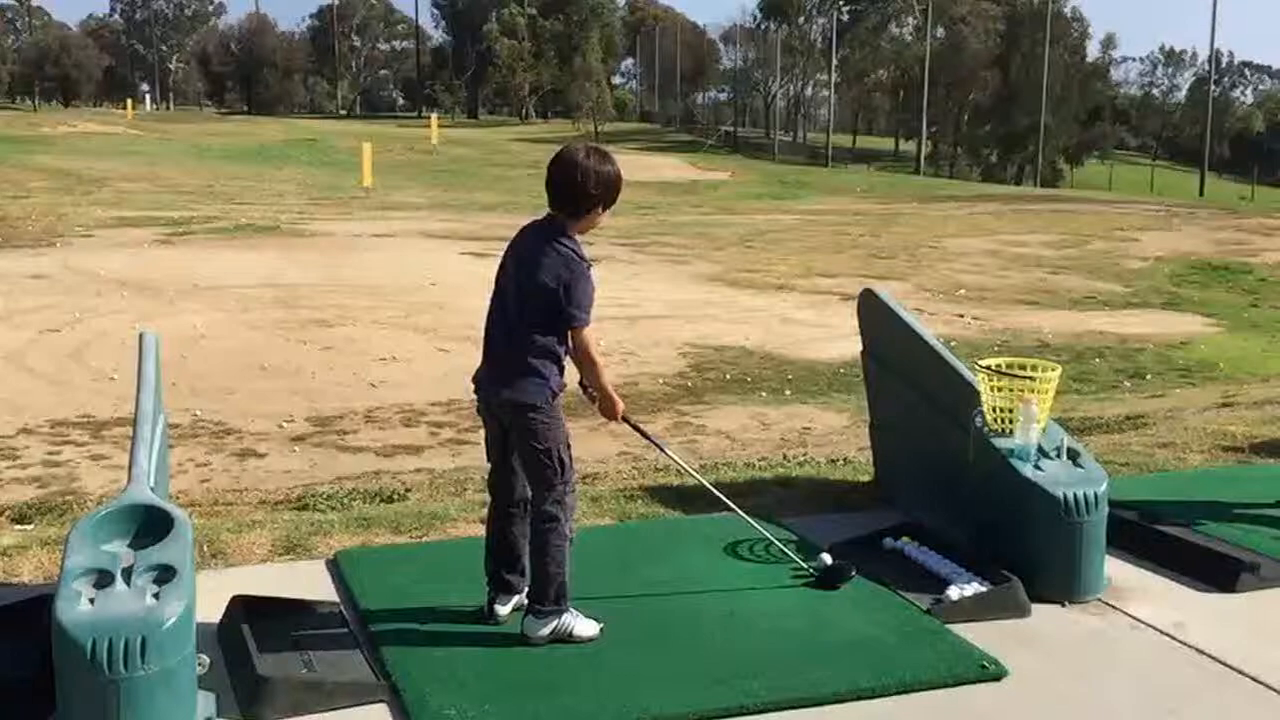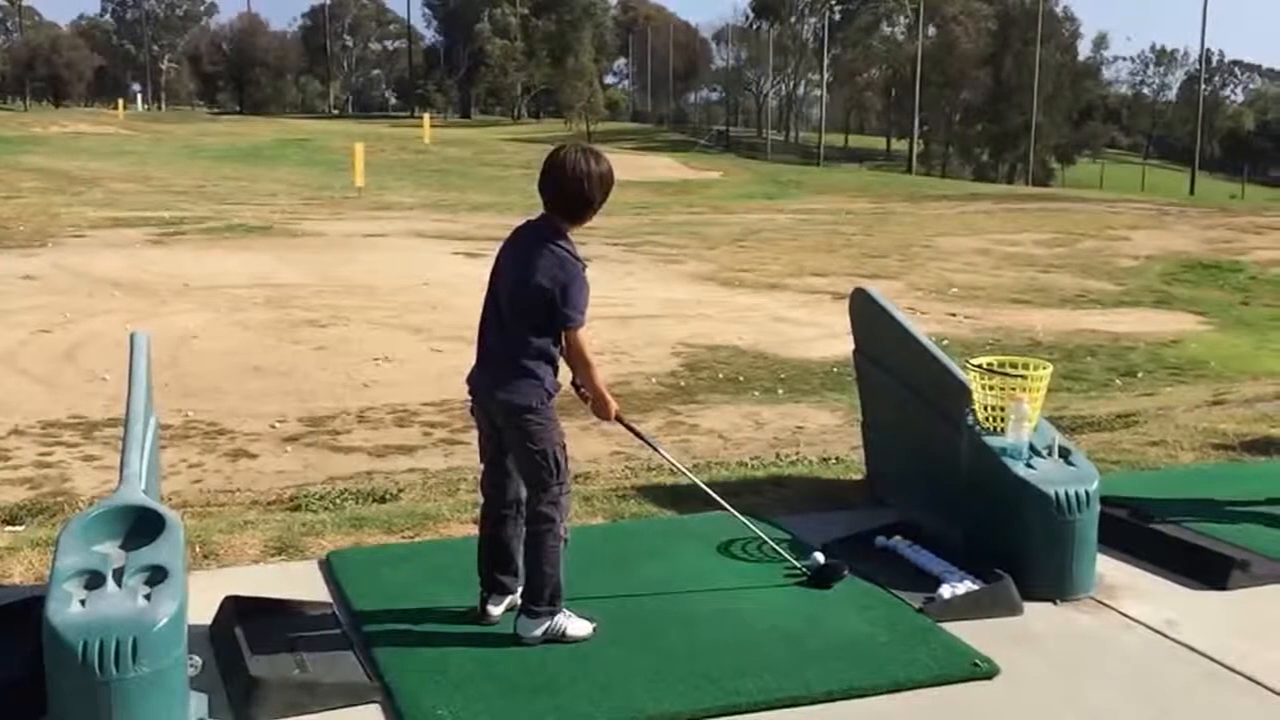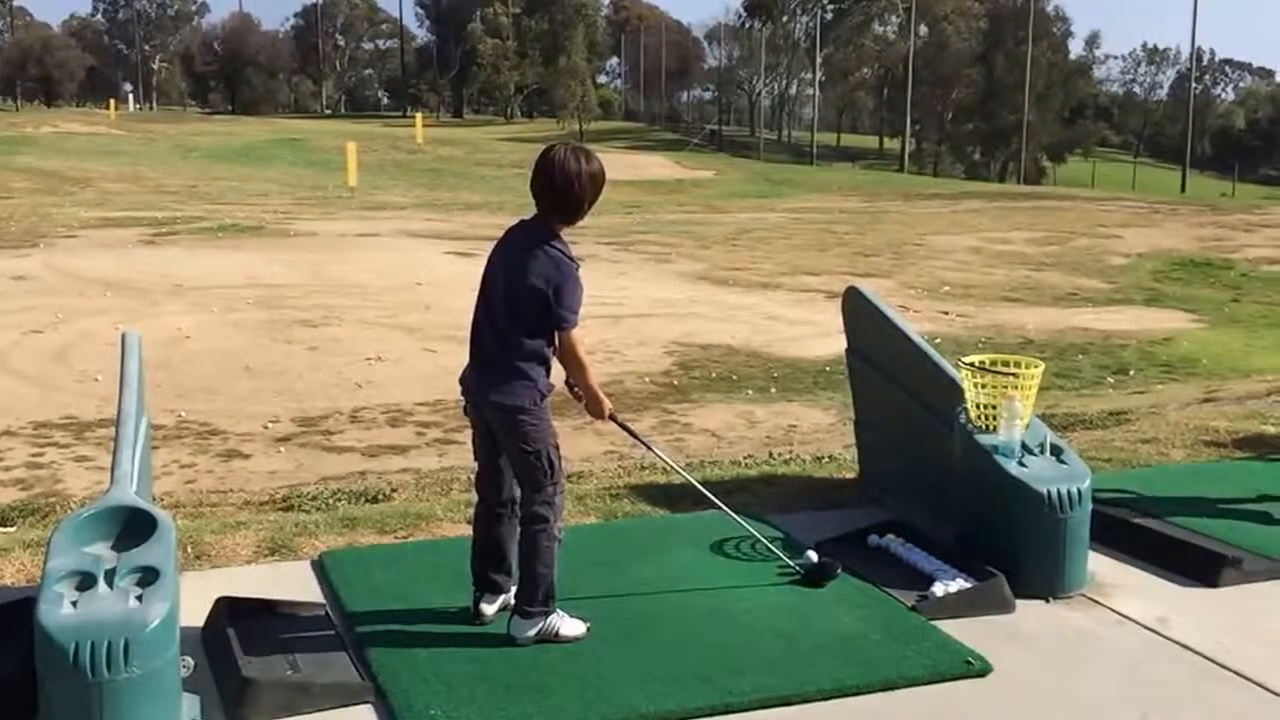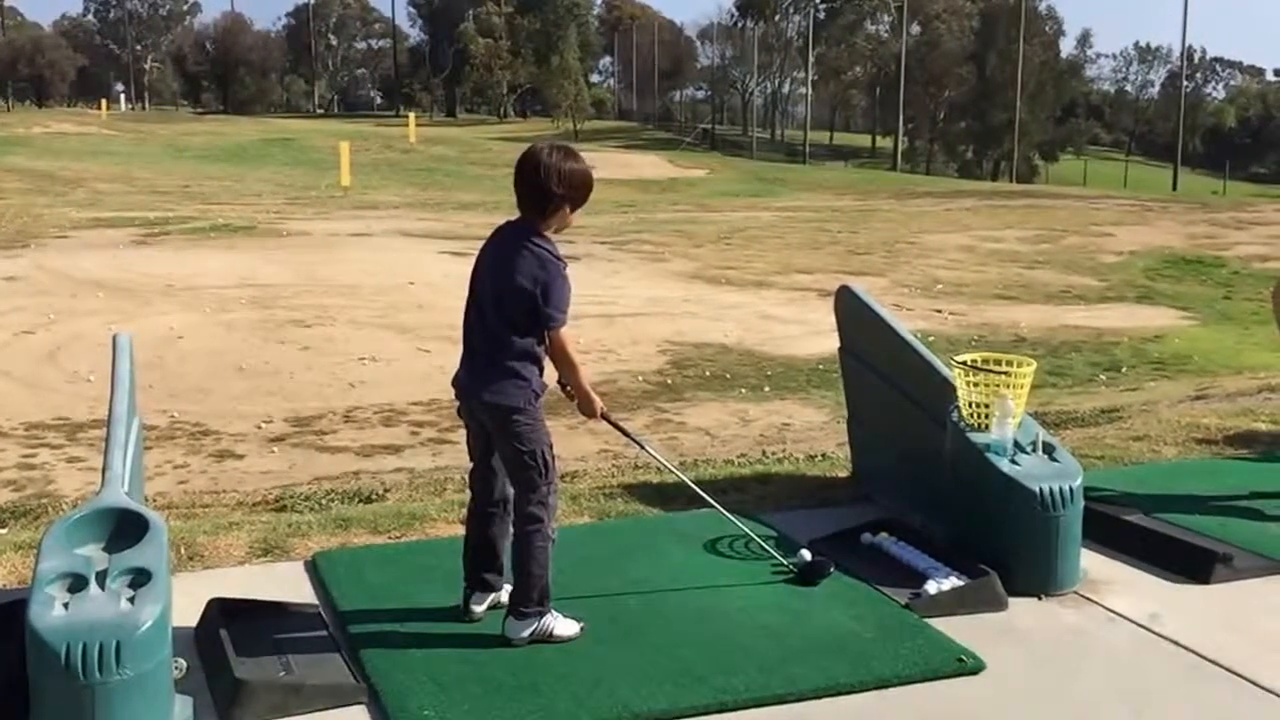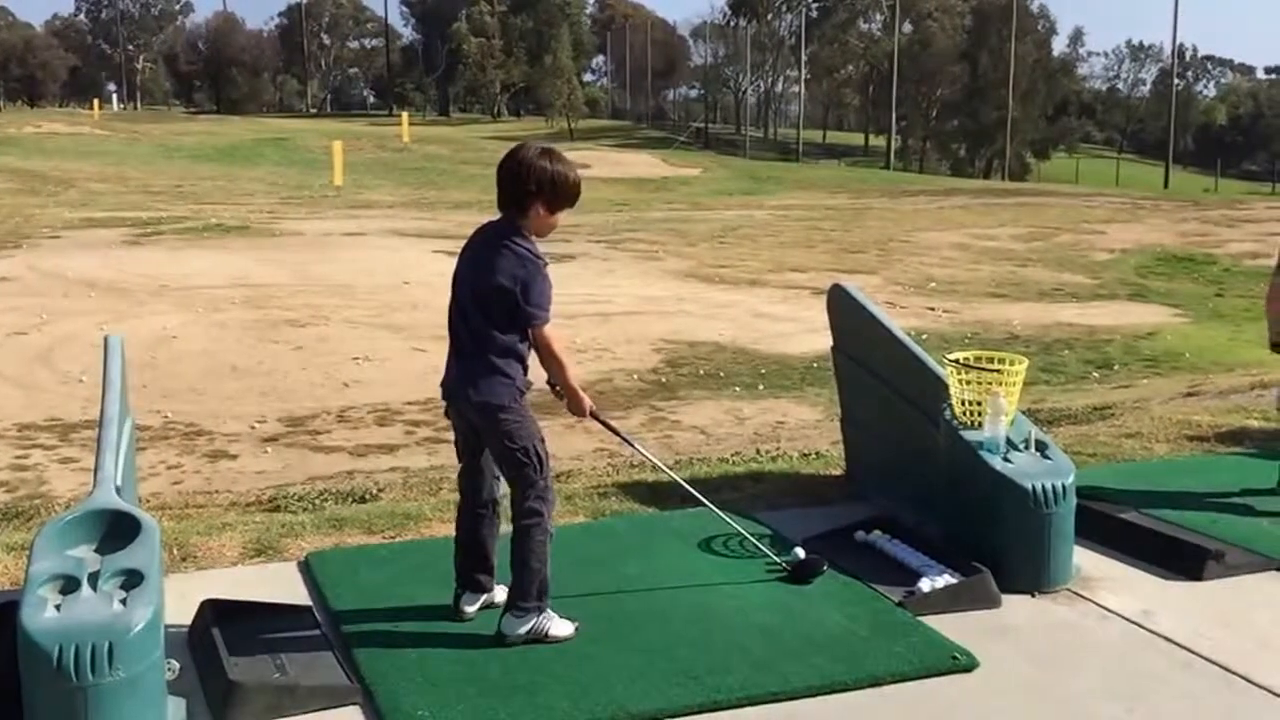
dt=0.7s
person 1, frame 1
left shoulder: (527, 236)
right shoulder: (570, 265)
right elbow: (581, 345)
left wrist: (587, 381)
right wrist: (607, 396)
left hip: (493, 385)
right hip: (530, 396)
left knee: (508, 491)
right knee: (554, 499)
left ankle: (504, 591)
right ankle: (547, 612)
person 1, frame 2
left shoulder: (520, 237)
right shoulder: (565, 265)
right elbow: (575, 345)
left wrist: (579, 380)
right wrist: (600, 395)
left hip: (487, 386)
right hip: (525, 396)
left knee: (501, 491)
right knee: (548, 500)
left ankle: (497, 591)
right ankle: (540, 613)
person 1, frame 3
left shoulder: (512, 238)
right shoulder: (559, 265)
right elbow: (568, 345)
left wrist: (571, 379)
right wrist: (594, 395)
left hip: (480, 386)
right hip: (518, 396)
left knee: (496, 491)
right knee: (543, 501)
left ankle: (490, 590)
right ankle: (533, 613)
person 1, frame 4
left shoulder: (500, 239)
right shoulder: (546, 263)
right elbow: (557, 342)
left wrist: (564, 378)
right wrist: (584, 393)
left hip: (474, 386)
right hip: (511, 397)
left knee: (489, 489)
right knee: (537, 501)
left ankle: (481, 588)
right ankle: (528, 614)
person 1, frame 5
left shoulder: (481, 240)
right shoulder: (526, 263)
right elbow: (542, 339)
left wrist: (555, 377)
right wrist: (572, 391)
left hip: (461, 387)
right hip: (497, 395)
left knee: (477, 488)
right knee: (535, 498)
left ankle: (473, 589)
right ankle: (525, 613)
